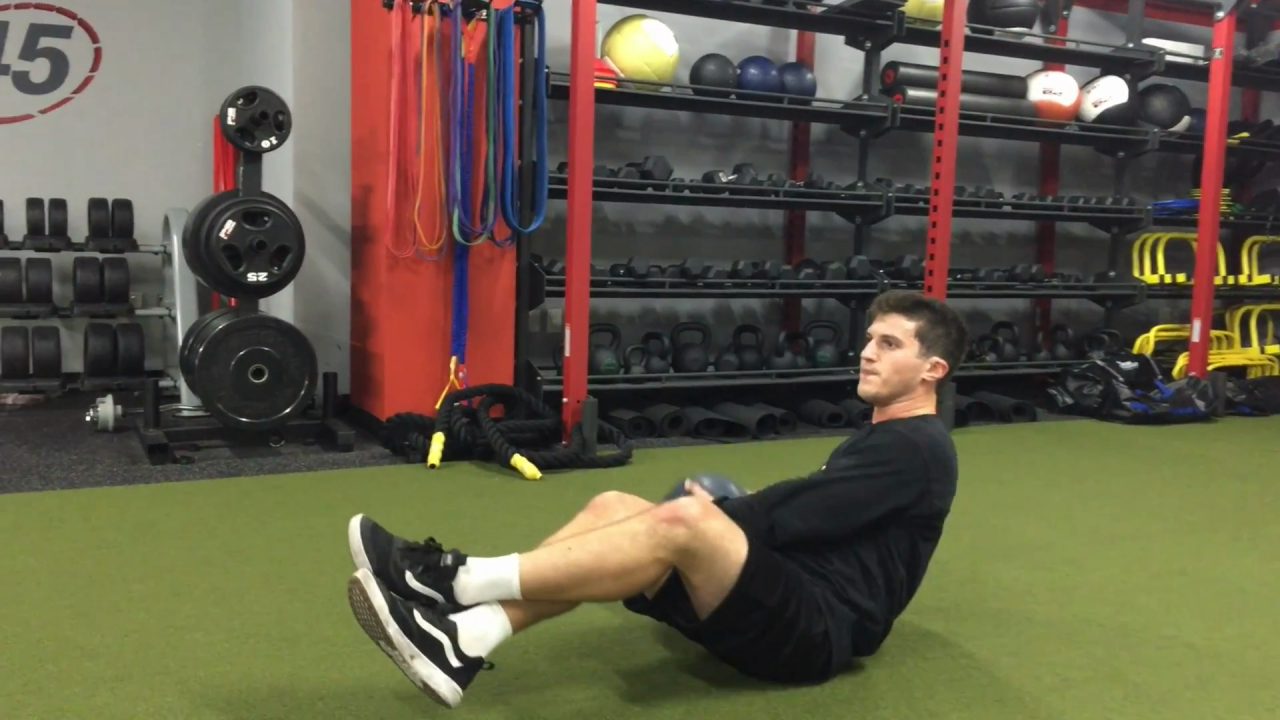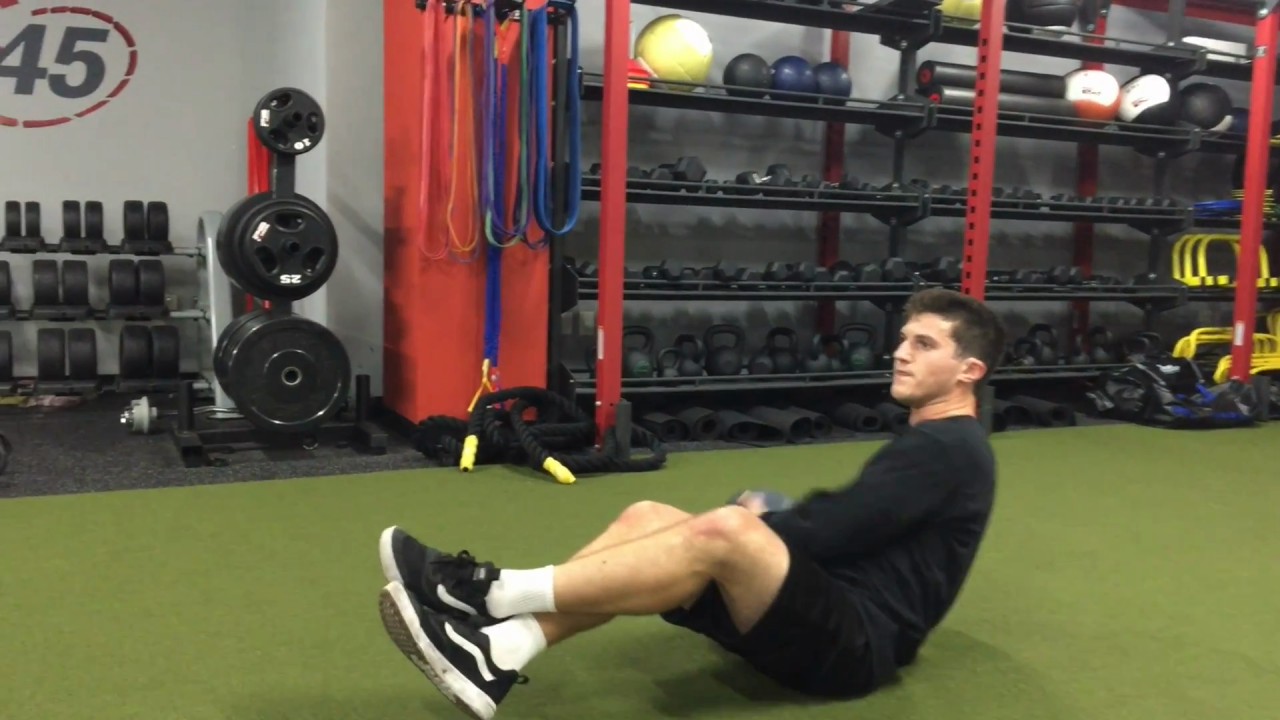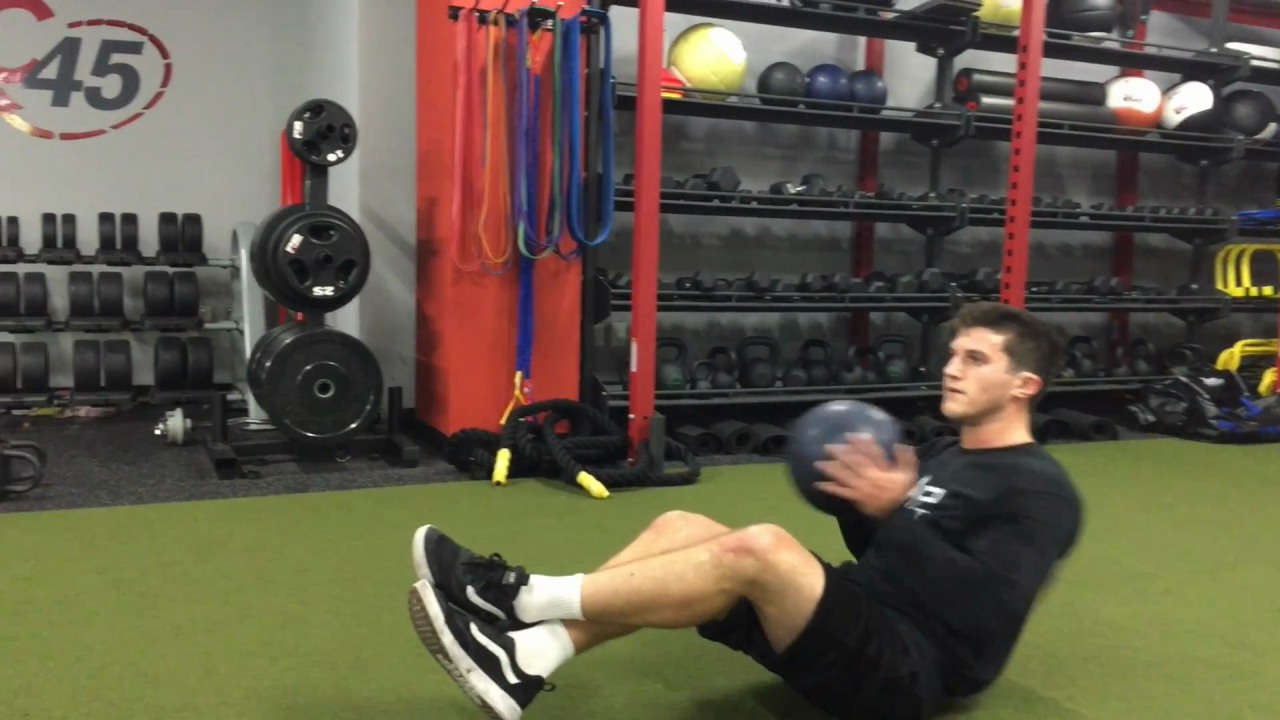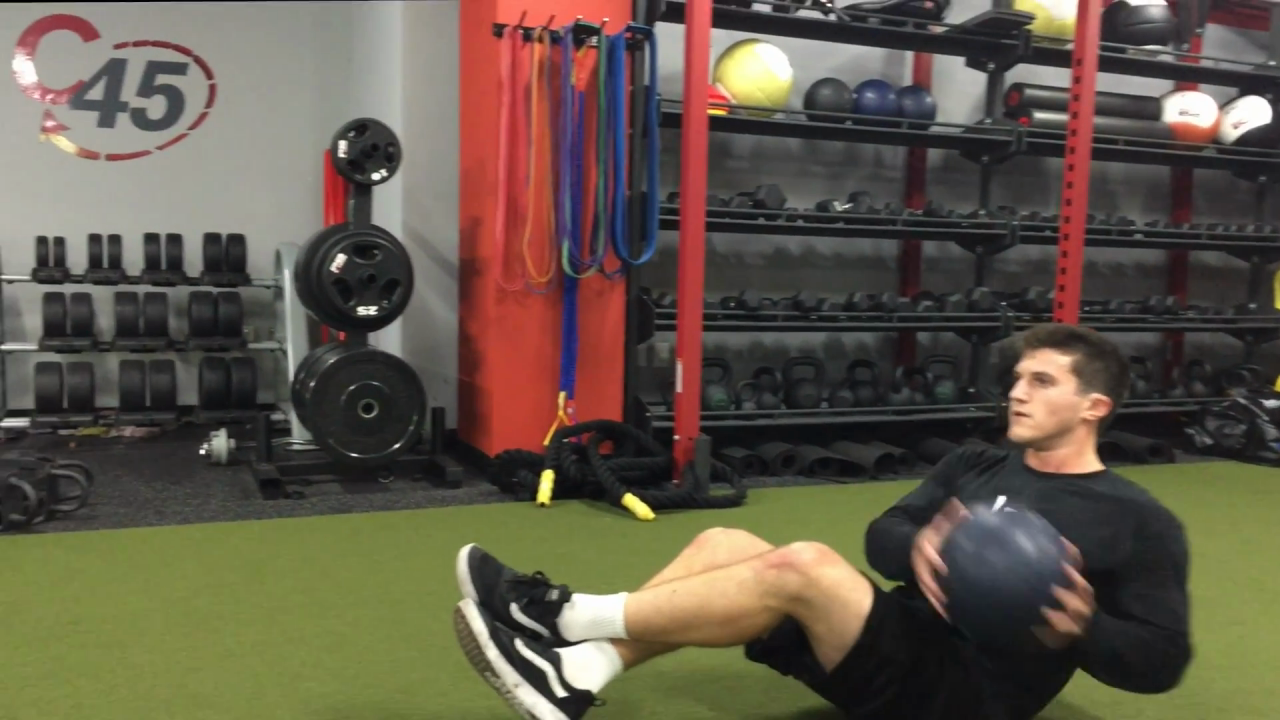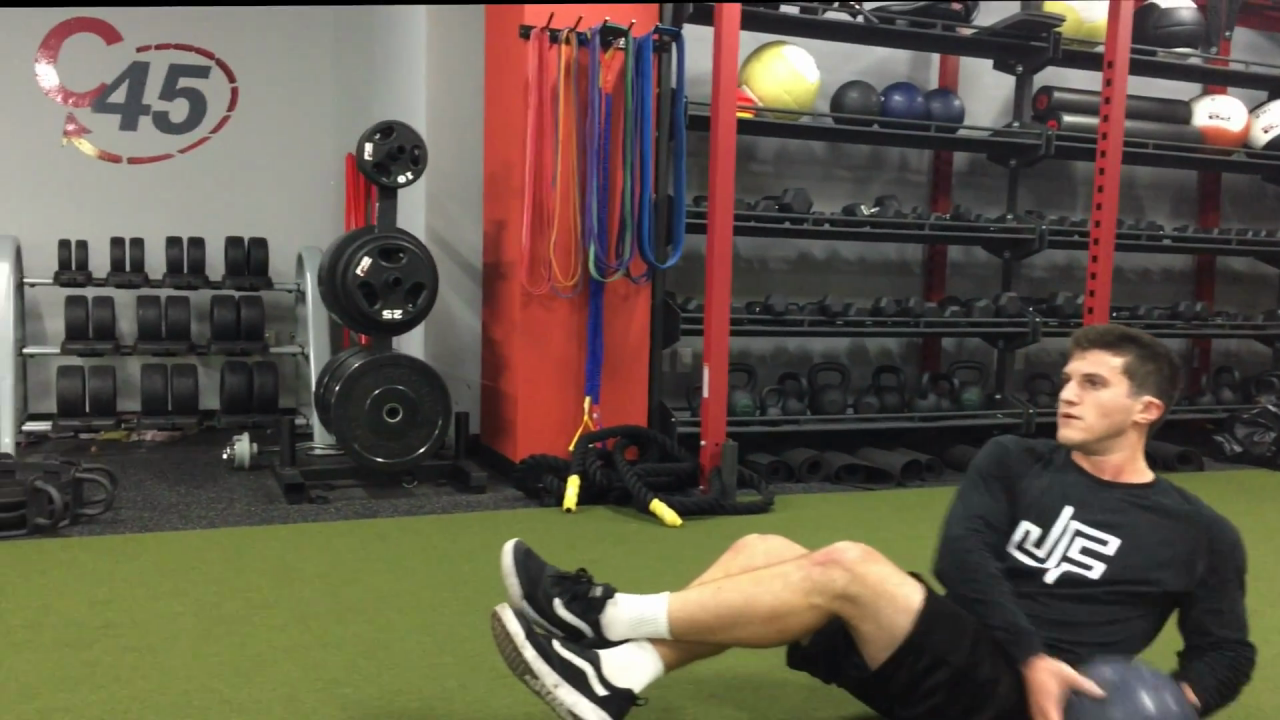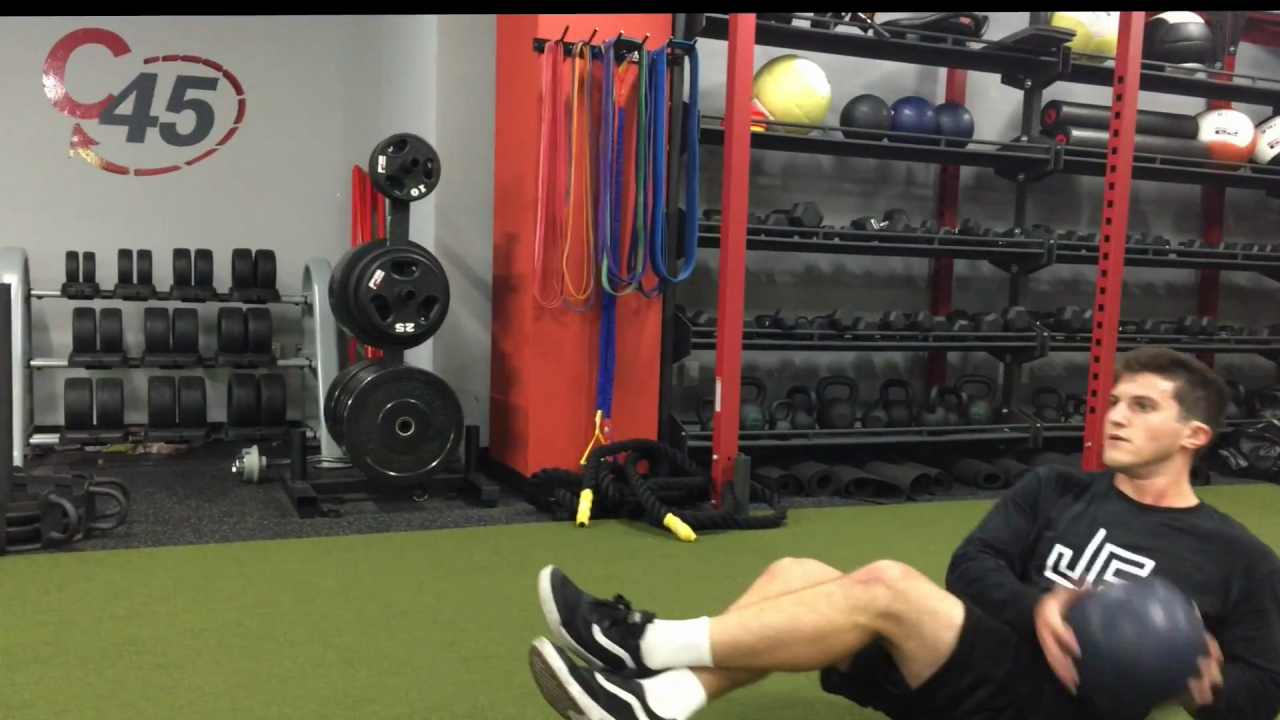
dt=0.3s
person 1, frame 1
left shoulder: (915, 449)
right shoulder: (883, 435)
left elbow: (799, 514)
left wrist: (715, 518)
right wrist: (731, 520)
left hip: (814, 629)
right hip: (777, 596)
left knee: (688, 517)
right knee: (616, 507)
left ankle: (467, 579)
right ankle: (462, 641)
person 1, frame 2
left shoulder: (949, 450)
right shoulder: (927, 441)
left elbow: (835, 527)
left wrist: (759, 528)
right wrist: (767, 533)
left hip: (853, 641)
right hip: (815, 603)
left knee: (726, 530)
right knee: (648, 518)
left ankle: (501, 591)
right ankle: (496, 655)
person 1, frame 3
left shoulder: (1038, 490)
right shoulder: (946, 455)
left elbow: (984, 614)
left wrist: (895, 511)
right wrist: (855, 498)
right hip: (854, 621)
left knee: (761, 546)
right knee: (679, 527)
left ankle: (529, 597)
right ankle: (525, 659)
person 1, frame 4
left shoulder: (1140, 523)
right shoulder: (981, 469)
left elbow: (1160, 659)
right elbow: (879, 537)
left wrist: (1078, 628)
right wrist: (918, 547)
right hip: (908, 644)
left knee: (804, 565)
right knee: (723, 545)
left ankle: (573, 616)
person 1, frame 5
left shoulder: (1199, 535)
right shoulder: (1015, 461)
left elbow: (1228, 653)
right elbow: (961, 554)
right wrist: (1031, 650)
right hip: (947, 654)
left knee: (848, 566)
right knee: (762, 551)
left ankle: (613, 616)
person 1, frame 6
right shoulder: (1056, 490)
right elbow: (971, 567)
right wrist: (1036, 609)
left knee: (888, 585)
right knee: (798, 575)
left ankle: (654, 644)
